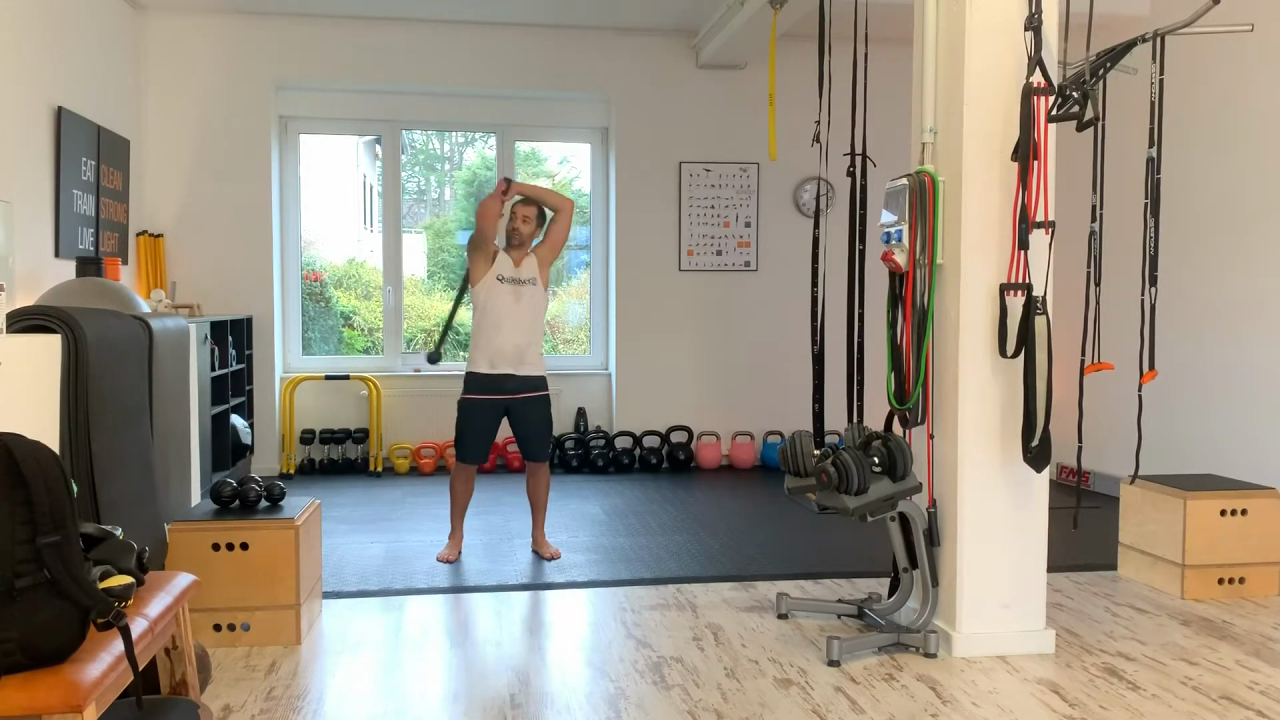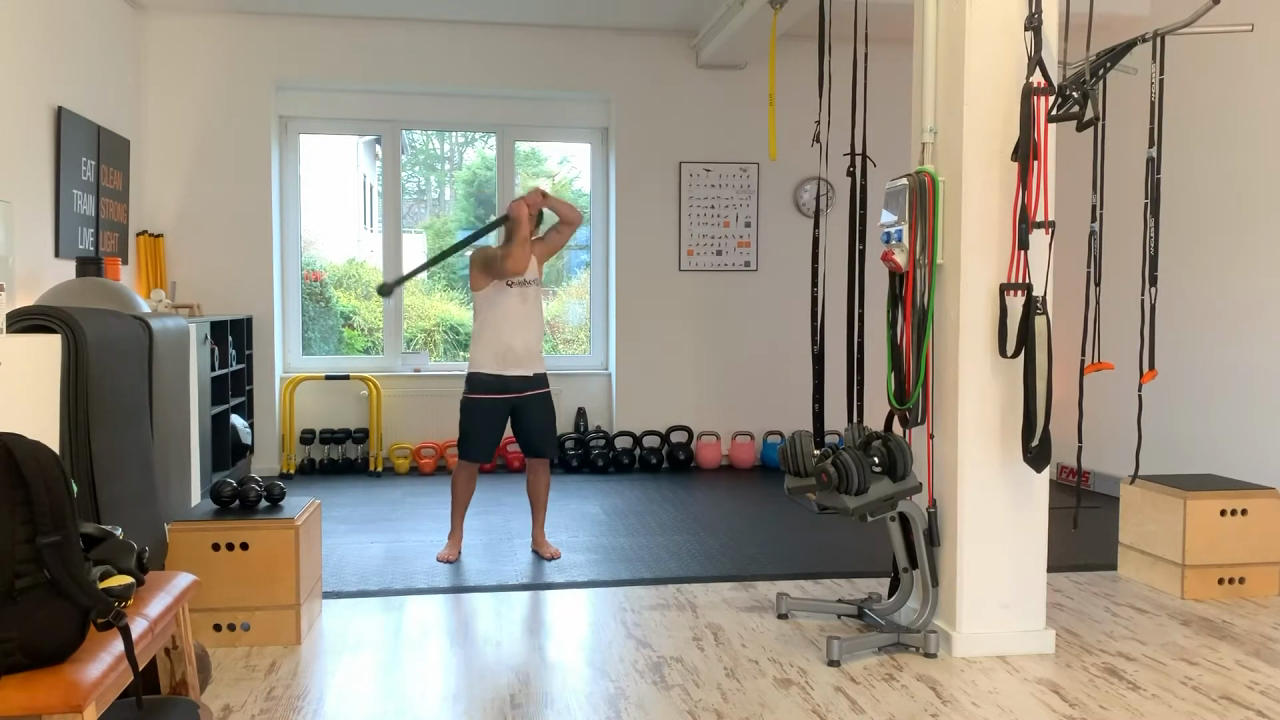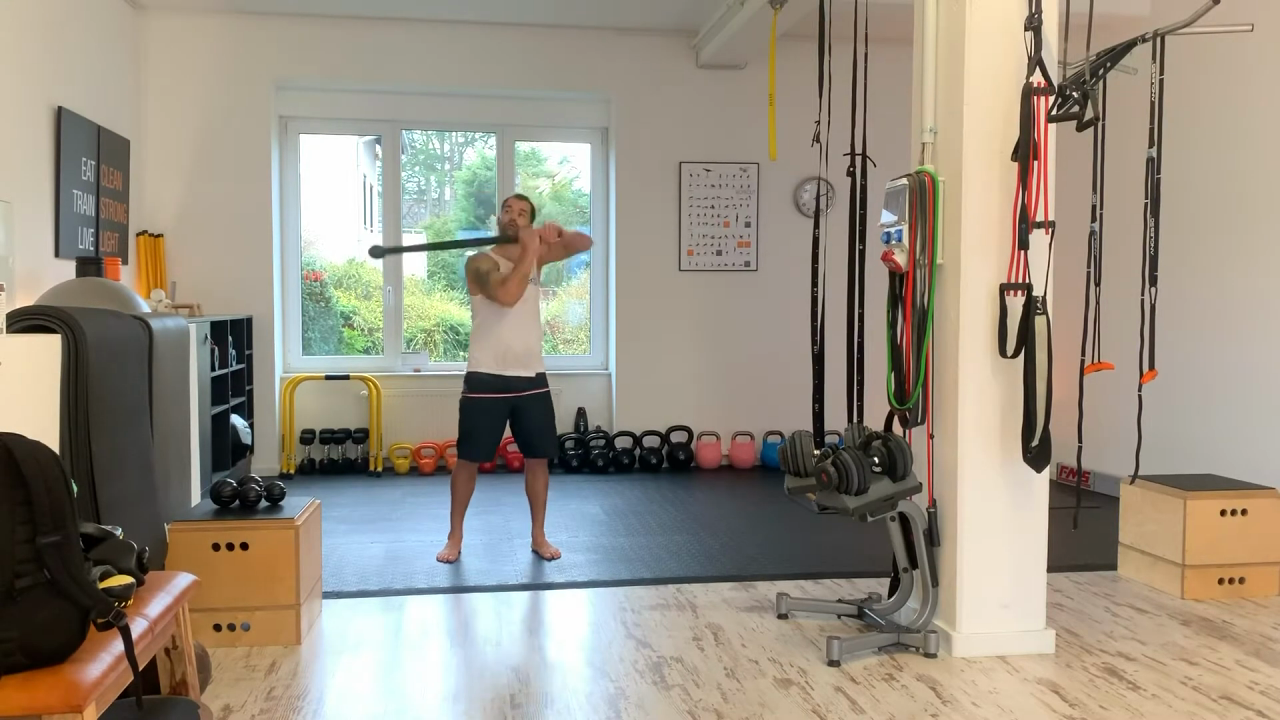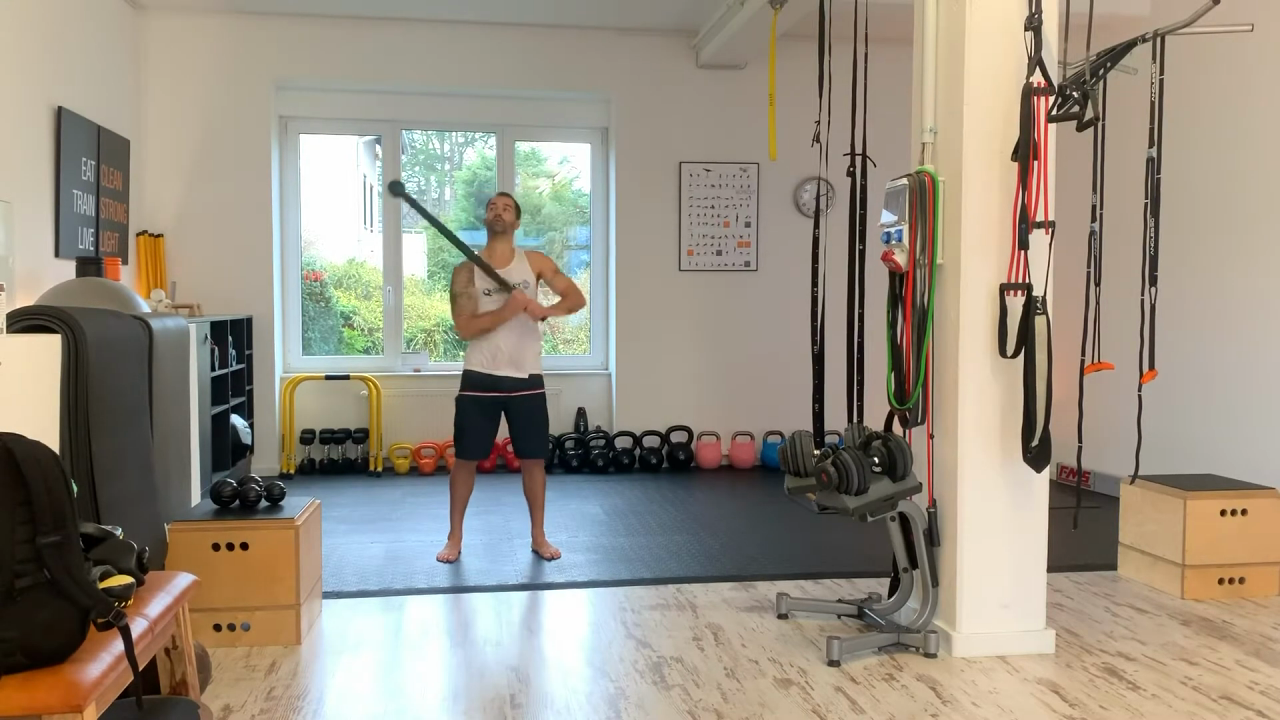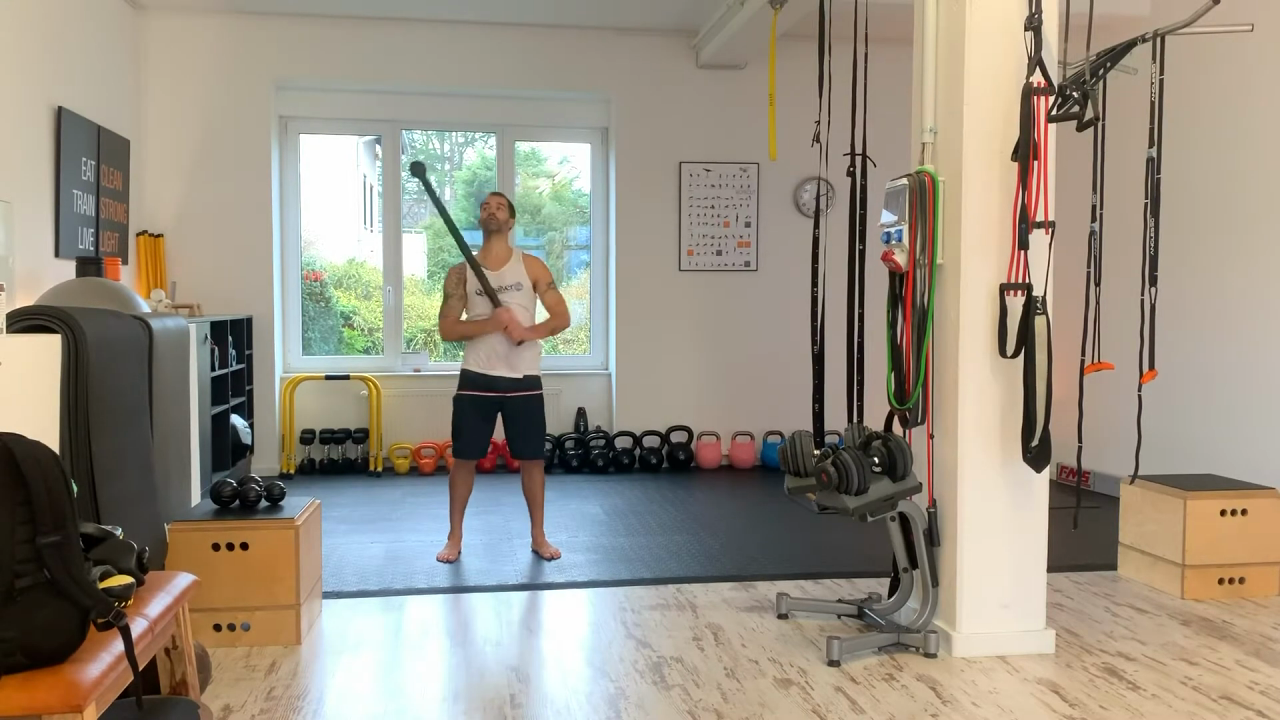
dt=0.1s
person 1, frame 1
left shoulder: (541, 260)
right shoulder: (484, 256)
left elbow: (566, 207)
right elbow: (485, 216)
left wrist: (519, 187)
right wrist: (501, 194)
left hip: (530, 382)
right hip: (484, 379)
left knee: (538, 460)
right knee: (466, 461)
left ankle: (538, 536)
right ankle: (455, 536)
person 1, frame 2
left shoulder: (536, 255)
right shoulder: (485, 257)
left elbow: (574, 219)
right elbow: (515, 266)
left wrist: (548, 200)
right wrist: (520, 221)
left hip: (532, 380)
right hip: (487, 380)
left knee: (539, 457)
right knee: (469, 460)
left ankle: (538, 535)
right ankle: (455, 536)
person 1, frame 3
left shoulder: (536, 256)
right shoulder: (480, 262)
left elbow: (585, 243)
right elbow: (508, 295)
left wrist: (559, 233)
right wrist: (528, 250)
left hip: (531, 379)
right hip: (486, 379)
left knee: (538, 457)
right knee: (469, 459)
left ankle: (538, 536)
right ankle: (455, 536)
person 1, frame 4
left shoulder: (533, 261)
right shoulder: (466, 271)
left elbow: (577, 297)
right elbow: (464, 328)
left wrist: (546, 309)
right wrist: (510, 308)
left hip: (525, 379)
right hip: (480, 379)
left knee: (533, 458)
right knee: (466, 458)
left ankle: (538, 536)
right ankle: (455, 537)
person 1, frame 5
left shoulder: (530, 265)
right shoulder: (460, 273)
left elbow: (562, 317)
right elbow: (447, 330)
left wrist: (531, 331)
right wrist: (490, 322)
left hip: (523, 379)
right hip: (477, 379)
left knee: (532, 459)
right knee: (465, 459)
left ankle: (538, 536)
right ankle: (454, 537)
